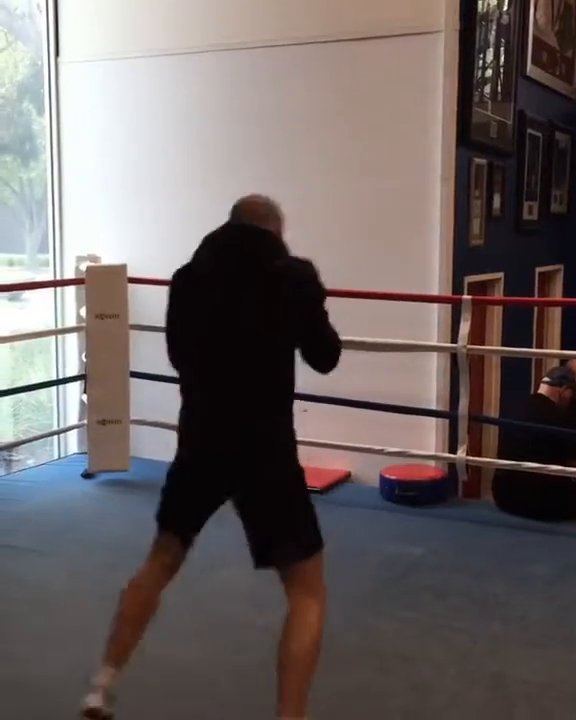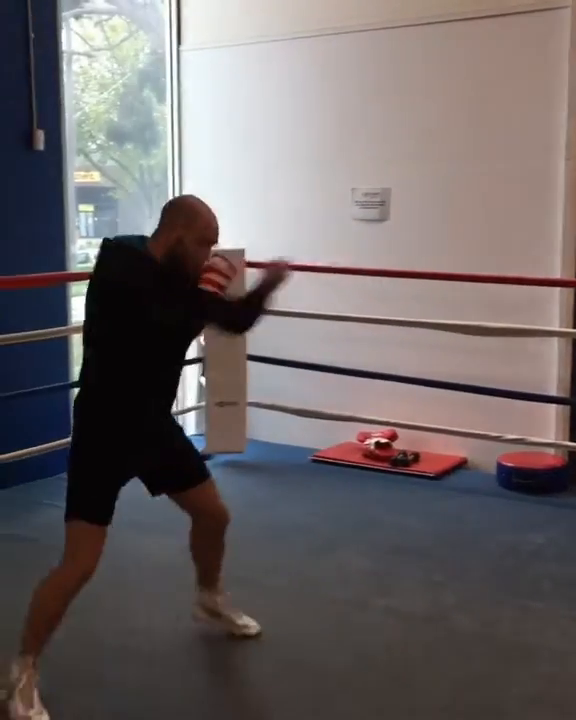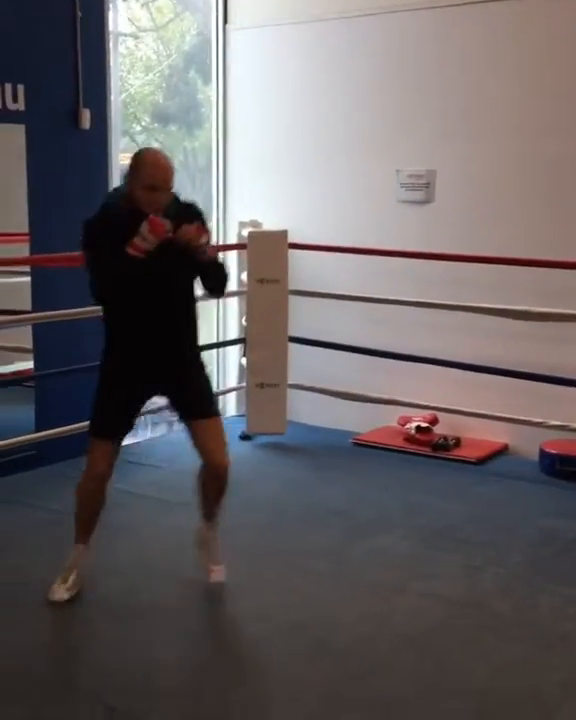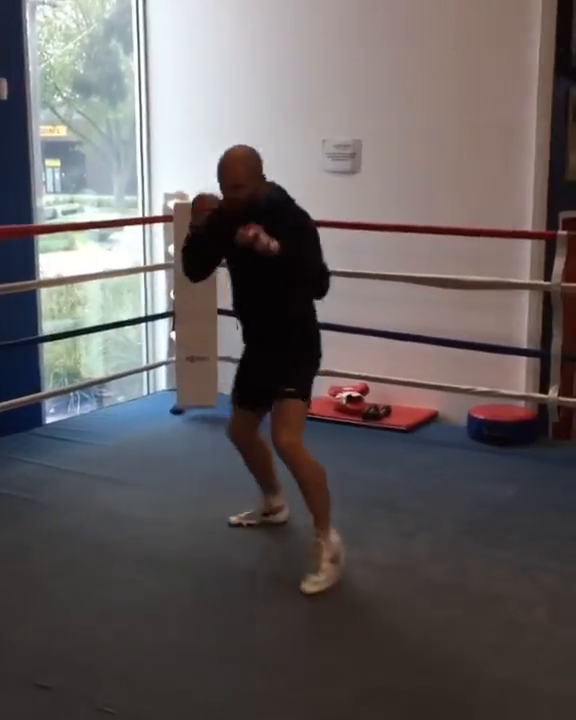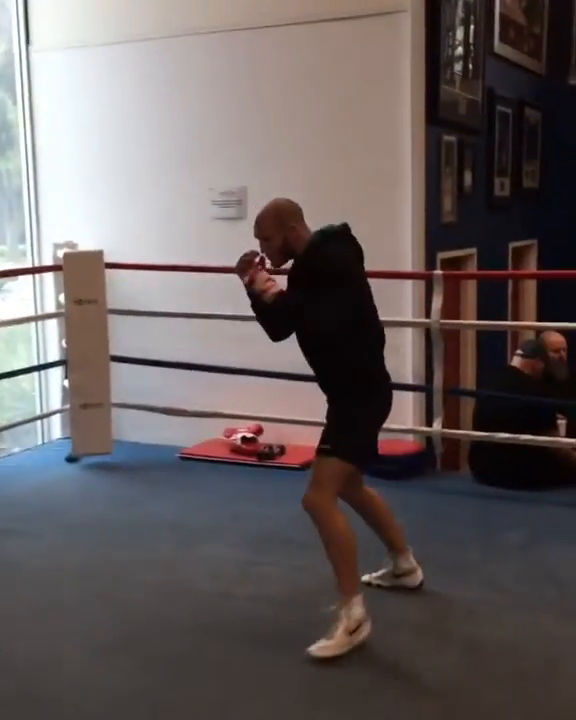
dt=1s
person 1, frame 1
left shoulder: (188, 276)
right shoulder: (293, 273)
right elbow: (325, 356)
left hip: (199, 445)
right hip: (263, 450)
left knee: (161, 562)
right knee: (307, 594)
person 1, frame 2
left shoulder: (180, 270)
right shoulder: (117, 275)
left elbow: (234, 323)
right elbow: (164, 335)
left wrist: (268, 285)
right wrist: (201, 294)
left hip: (151, 421)
right hip: (102, 427)
left knee: (215, 515)
right knee: (79, 566)
left ankle: (211, 601)
right ankle: (24, 672)
person 1, frame 3
left shoulder: (185, 217)
right shoulder: (101, 225)
left elbow: (216, 287)
right elbow: (104, 294)
left wrist: (204, 253)
right wrist: (133, 252)
left hip: (179, 357)
right hip: (123, 360)
left knee: (217, 461)
right knee: (98, 468)
left ankle: (208, 533)
right ankle: (78, 559)
person 1, frame 4
left shoulder: (287, 215)
right shoulder: (227, 216)
left elbow: (317, 284)
right elbow: (195, 271)
left wrist: (273, 249)
right wrist: (198, 229)
left hip: (295, 340)
right hip: (259, 340)
left knee: (287, 439)
right knee: (240, 432)
left ankle: (328, 544)
right ankle: (273, 503)
person 1, frame 5
left shoulder: (333, 260)
right shoulder: (308, 264)
left elbow: (325, 323)
right elbow: (280, 328)
left wrist: (272, 295)
right wrist: (257, 287)
left hip: (362, 392)
right hip: (350, 390)
left knee: (319, 497)
right knee: (349, 485)
left ankle: (352, 612)
right ankle: (405, 565)
